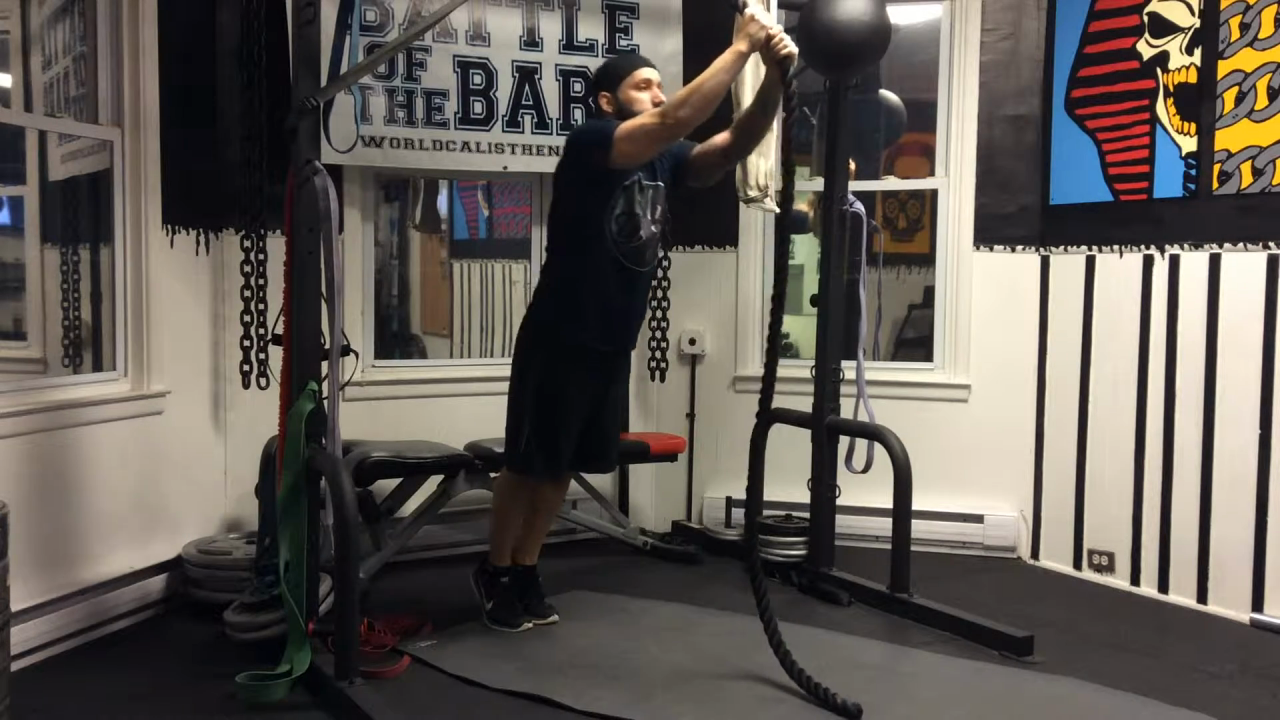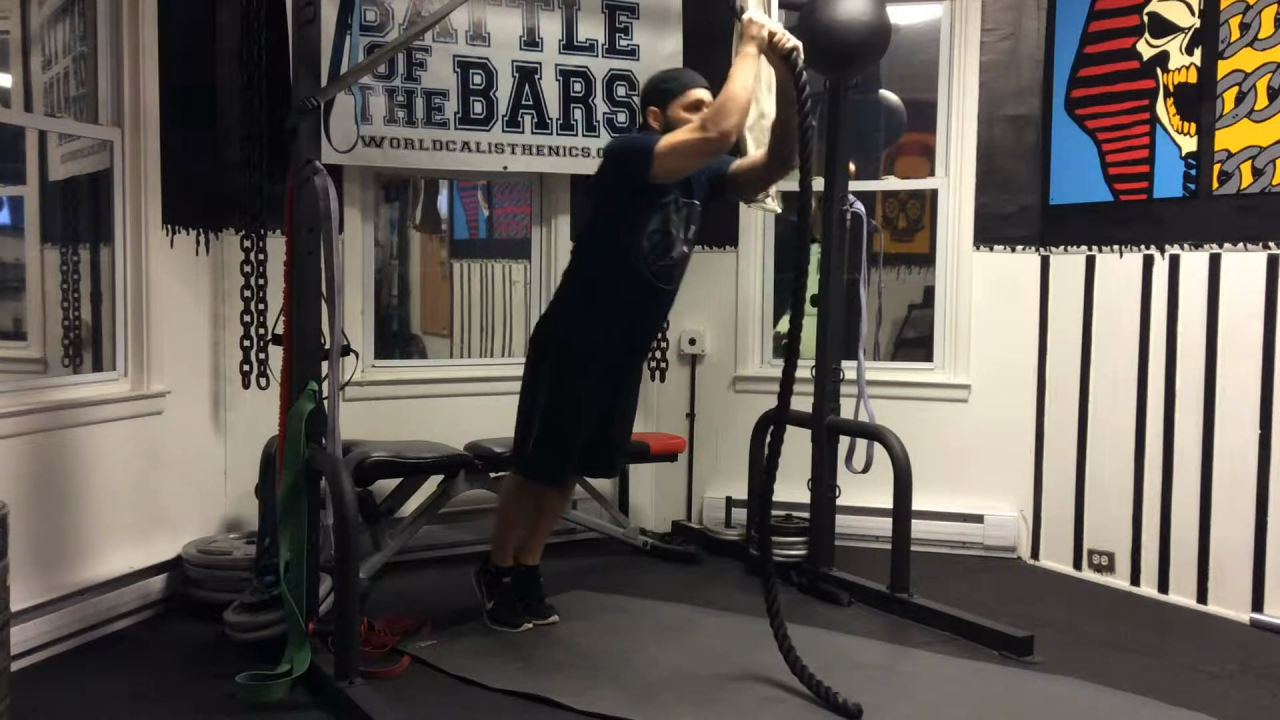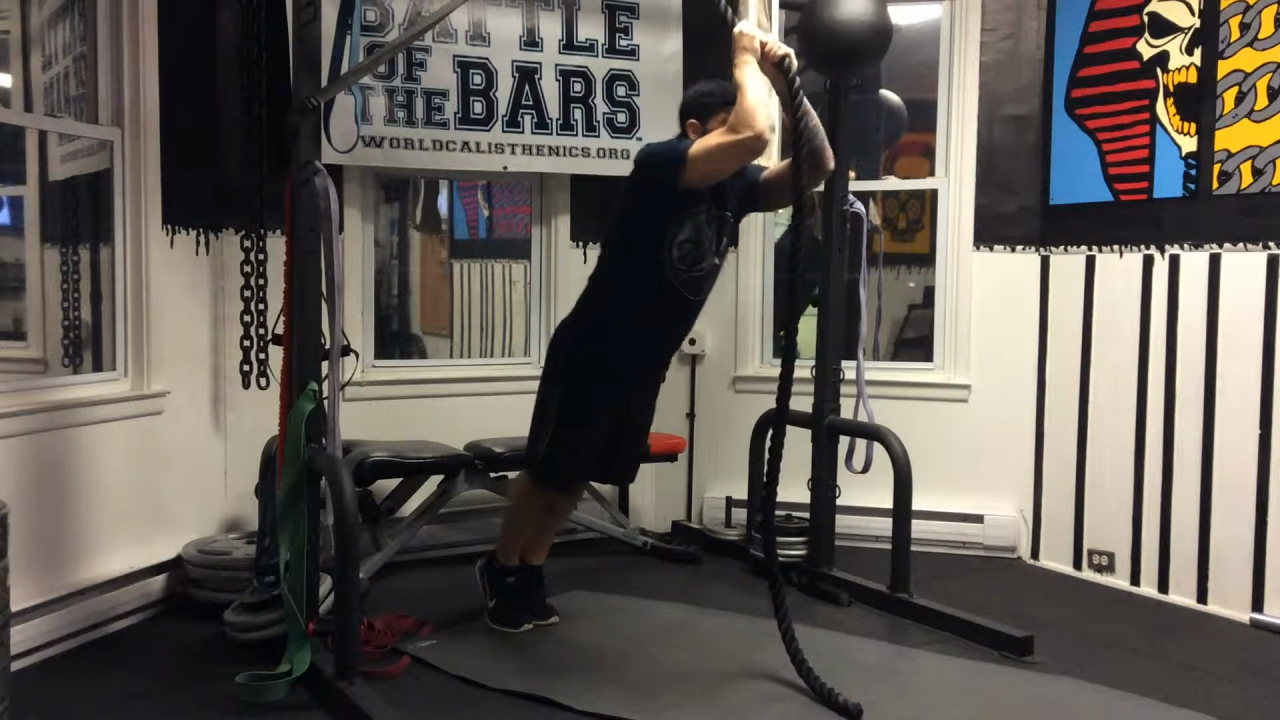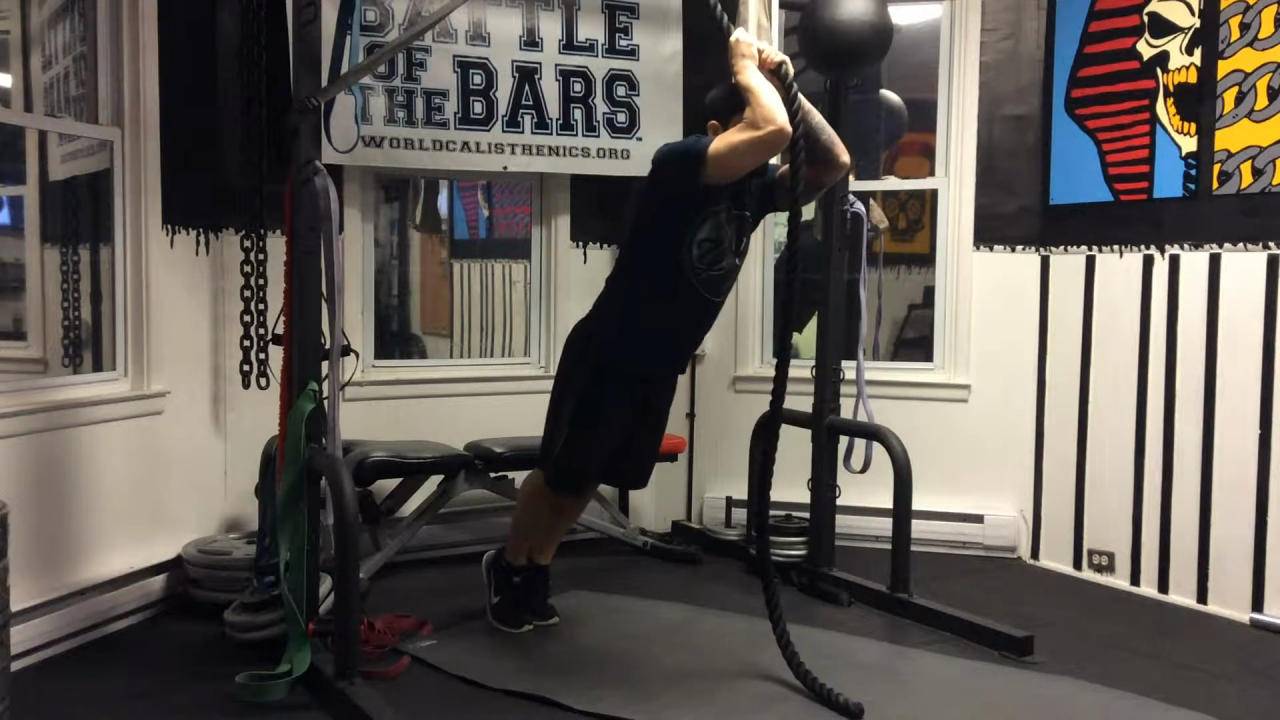
dt=0.3s
person 1, frame 1
left shoulder: (666, 159)
right shoulder: (591, 143)
left elbow: (736, 142)
right elbow: (679, 118)
left wrist: (774, 75)
right wrist: (739, 46)
left hip: (613, 344)
right hip: (559, 340)
left knee: (561, 467)
right knee: (529, 464)
left ankle: (524, 573)
right ankle: (495, 574)
person 1, frame 2
left shoulder: (703, 176)
right shoulder: (628, 155)
left elbow: (777, 162)
right elbow: (718, 133)
left wrist: (785, 78)
right wrist: (749, 49)
left hip: (626, 354)
right hip: (573, 348)
left knee: (568, 472)
right knee: (538, 467)
left ankle: (526, 573)
right ankle: (497, 573)
person 1, frame 3
left shoulder: (738, 187)
right shoulder: (659, 164)
left elbow: (817, 166)
right elbow: (752, 136)
left wrist: (783, 81)
right wrist: (744, 61)
left hip: (644, 364)
right hip: (591, 353)
left knee: (578, 476)
right knee: (549, 471)
left ankle: (530, 572)
right ankle: (502, 571)
person 1, frame 4
left shoulder: (756, 187)
right shoulder: (678, 163)
left elbow: (832, 162)
right elbow: (775, 132)
left wrist: (782, 82)
right wrist: (745, 67)
left hip: (661, 366)
right hip: (608, 354)
left knee: (591, 478)
right knee: (563, 473)
left ankle: (535, 571)
right ankle: (508, 567)
